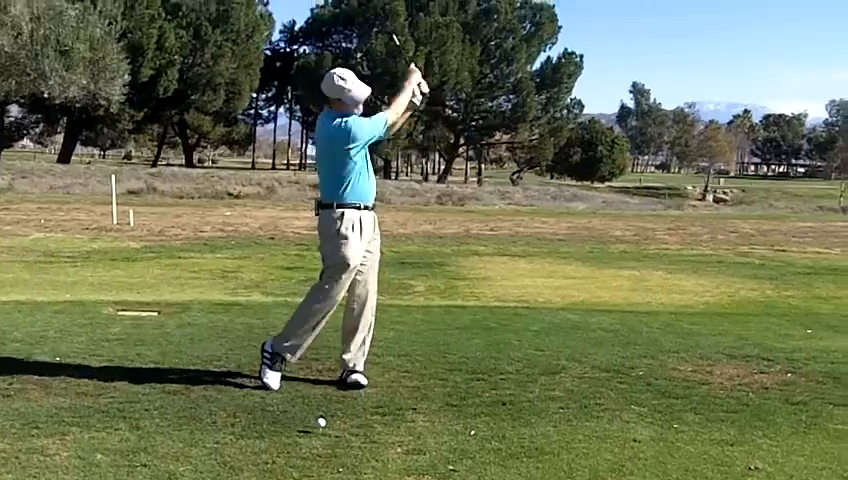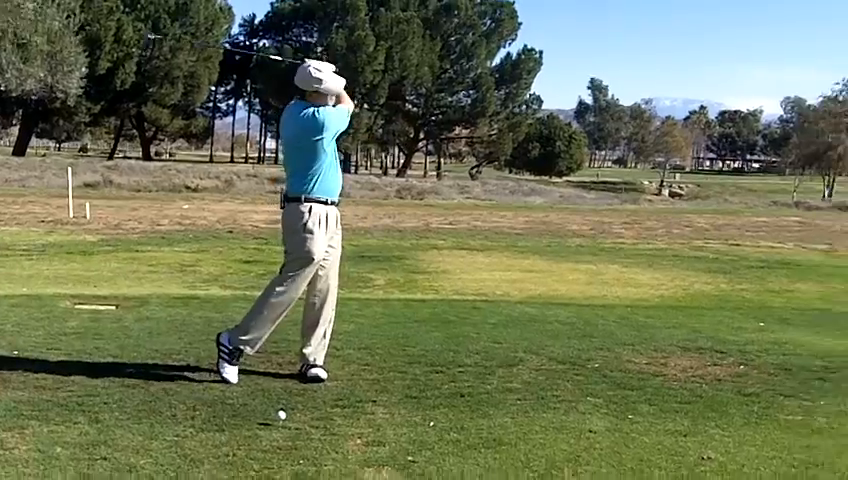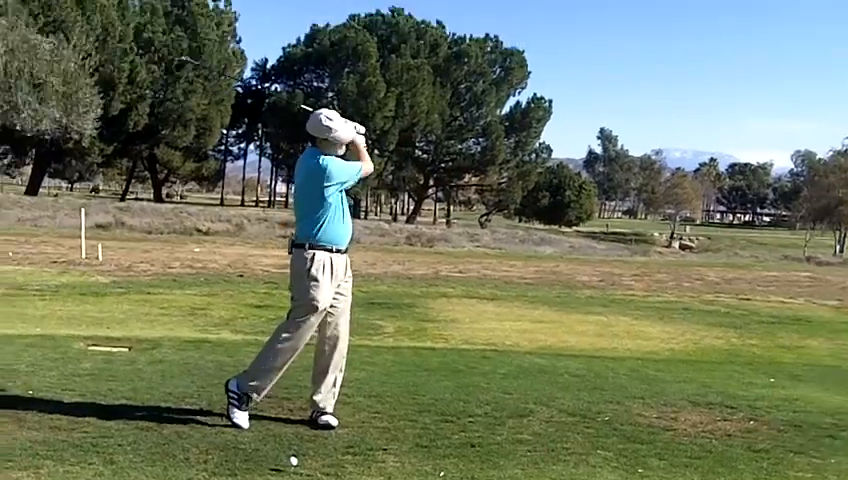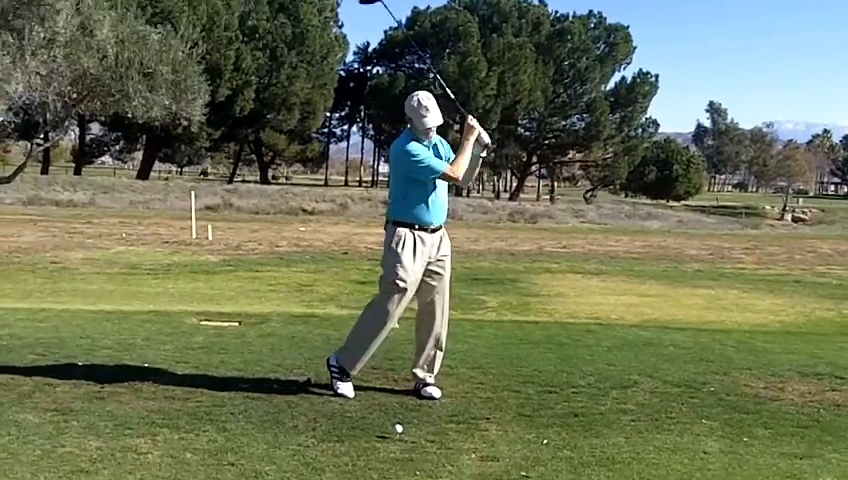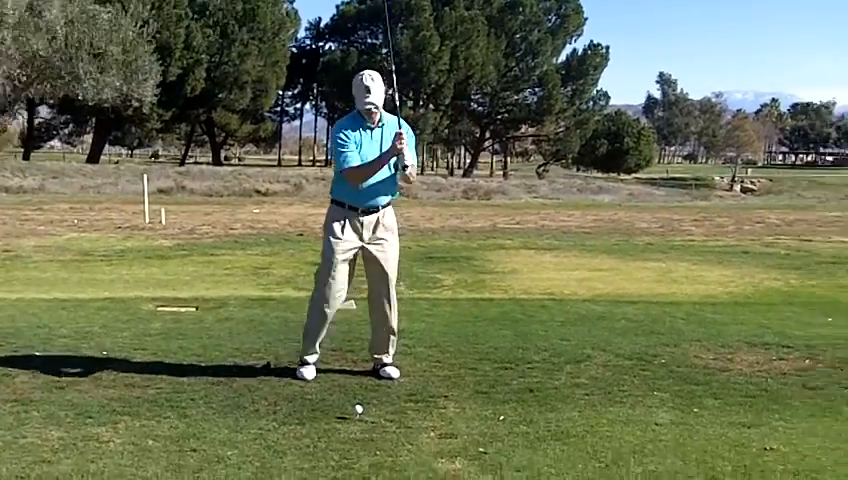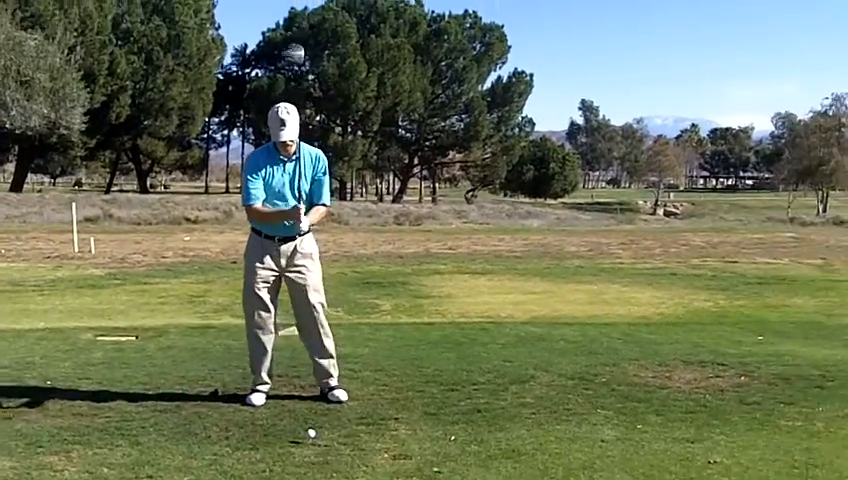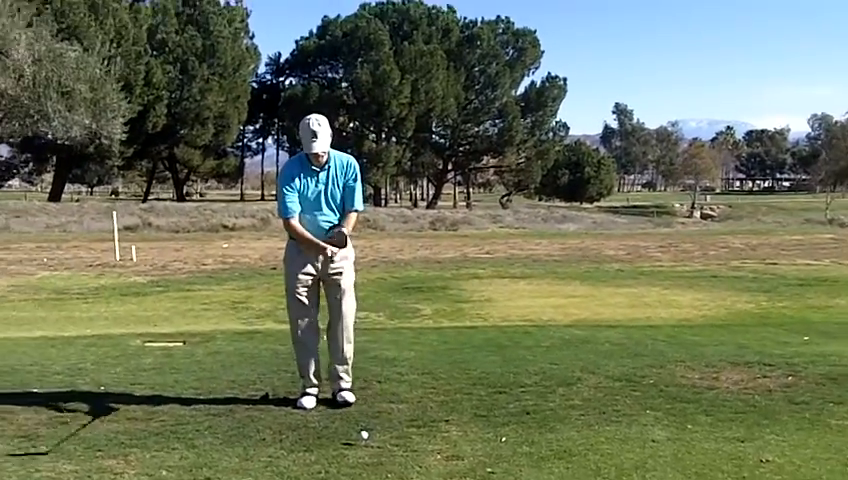
dt=0.3s
person 1, frame 1
left shoulder: (341, 118)
right shoulder: (343, 129)
left elbow: (386, 123)
right elbow: (390, 117)
left wrist: (410, 101)
right wrist: (411, 83)
left hip: (362, 218)
right hip: (345, 221)
left knee: (365, 297)
right knee: (330, 290)
left ankle: (352, 366)
right ankle: (277, 351)
person 1, frame 2
left shoulder: (296, 110)
right shoulder: (318, 119)
left elbow: (338, 107)
right elbow: (347, 105)
right wrist: (334, 89)
left hip: (324, 213)
right hip: (310, 214)
left knee: (324, 292)
right knee: (290, 284)
left ankle: (312, 360)
right ankle: (235, 342)
person 1, frame 3
left shoulder: (319, 158)
right shoulder: (323, 166)
left elbow: (354, 167)
right elbow: (367, 167)
left wrist: (352, 136)
right wrist: (356, 142)
left hip: (337, 260)
right hip: (317, 261)
left knee: (336, 337)
right knee: (297, 331)
left ankle: (322, 406)
right ankle: (243, 388)
person 1, frame 4
left shoulder: (436, 142)
right shoulder: (407, 149)
left elbow: (464, 174)
right elbow: (454, 174)
left wrist: (473, 143)
right wrist: (469, 138)
left hip: (437, 237)
right hip: (408, 238)
left knee: (436, 311)
right knee: (388, 305)
left ankle: (424, 376)
right ankle: (342, 363)
person 1, frame 5
left shoulder: (400, 127)
right shoulder: (344, 129)
left elbow: (410, 177)
right elbow: (351, 176)
left wrist: (405, 165)
right wrist: (384, 158)
left hip: (381, 218)
right hip: (343, 217)
left knee: (384, 290)
right knee: (329, 289)
left ankle: (383, 357)
right ankle: (309, 355)
person 1, frame 6
left shoulder: (317, 158)
right shoulder: (256, 160)
left elbow: (321, 205)
right elbow: (252, 211)
left wrist: (306, 219)
right wrist: (287, 215)
left hip: (301, 245)
right hip: (263, 246)
left knee: (312, 312)
right knee: (260, 317)
left ankle: (328, 380)
right ankle: (261, 383)
person 1, frame 7
left shoulder: (348, 165)
right shoulder: (290, 171)
left elbow: (352, 213)
right elbow: (290, 222)
left wrist: (335, 246)
right wrist: (320, 248)
left hip: (339, 249)
right hip: (301, 251)
left knee: (342, 316)
right knee: (303, 320)
left ankle: (341, 383)
right ankle: (310, 386)
